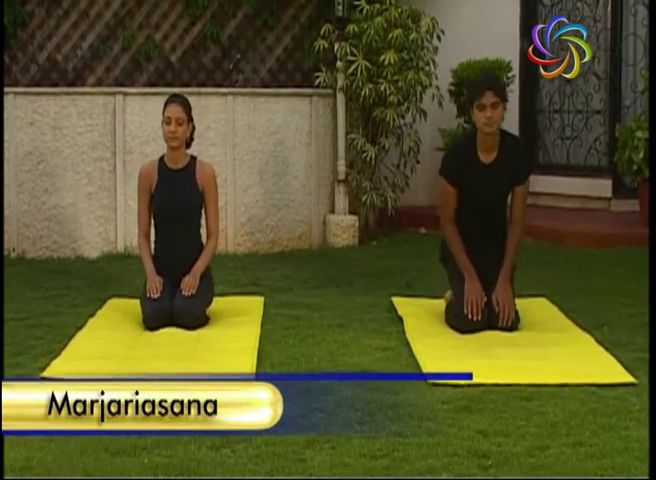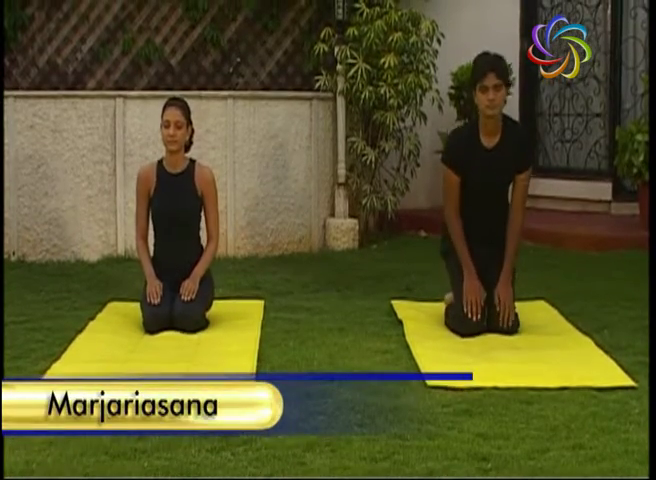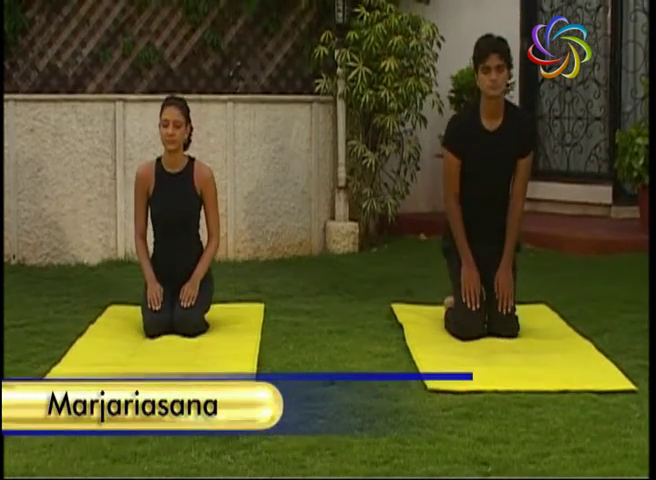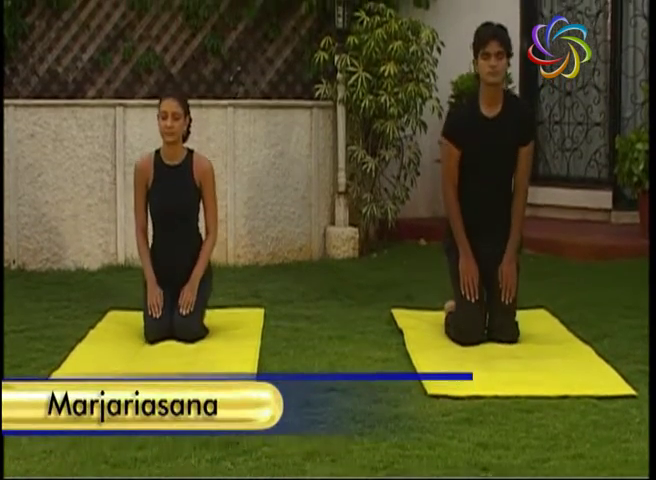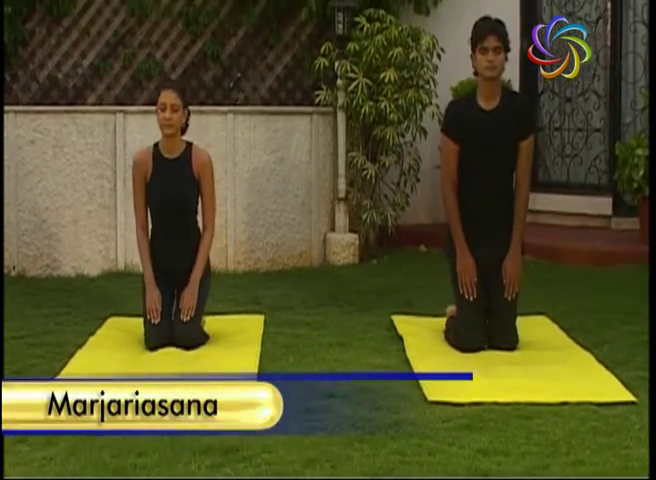
dt=0.2s
person 1, frame 1
left shoulder: (517, 155)
right shoulder: (456, 156)
left elbow: (516, 222)
right elbow: (448, 222)
left wrist: (504, 280)
right wrist: (470, 278)
left hip: (498, 248)
right hip: (461, 249)
left knee: (505, 321)
right knee: (469, 321)
left ankle: (490, 298)
right ankle: (455, 299)
person 1, frame 2
left shoulder: (519, 141)
right shoulder: (458, 142)
left elbow: (517, 213)
right elbow: (451, 212)
left wrist: (506, 277)
right wrist: (469, 275)
left hip: (498, 241)
right hip: (461, 241)
left knee: (505, 322)
right knee: (469, 323)
left ankle: (491, 299)
right ankle: (454, 303)
person 1, frame 3
left shoulder: (521, 126)
right shoulder: (460, 126)
left elbow: (517, 199)
right elbow: (451, 198)
left wrist: (506, 263)
right wrist: (467, 263)
left hip: (500, 235)
right hip: (462, 235)
left knee: (504, 326)
right knee: (469, 327)
left ankle: (490, 305)
right ankle: (454, 307)
person 1, frame 4
left shoulder: (521, 116)
right shoulder: (459, 116)
left elbow: (520, 189)
right elbow: (450, 189)
left wrist: (511, 253)
right wrist: (464, 253)
left hip: (502, 233)
right hip: (465, 232)
left knee: (505, 332)
right knee: (469, 333)
right ankle: (453, 313)
person 1, frame 5
left shoulder: (519, 110)
right shoulder: (457, 112)
left elbow: (523, 183)
right elbow: (449, 186)
left wrist: (516, 248)
right wrist: (461, 249)
left hip: (504, 235)
right hip: (467, 235)
left knee: (505, 339)
right knee: (470, 339)
left ankle: (469, 316)
right ankle: (454, 318)
person 2, frame 1
left shoulder: (204, 172)
right shoulder: (148, 172)
left elbow: (213, 235)
right elbow: (143, 234)
left wrist: (196, 273)
right wrist: (151, 273)
left hip: (194, 269)
right hip: (161, 269)
left knee: (187, 313)
right knee: (154, 316)
left ankle: (195, 301)
right ankle: (165, 299)
person 2, frame 2
left shoulder: (203, 176)
right shoulder: (147, 175)
left elbow: (213, 239)
right elbow: (140, 237)
left wrist: (195, 277)
right wrist: (150, 277)
left hip: (194, 271)
right hip: (160, 272)
left knee: (186, 318)
right knee: (154, 320)
left ankle: (196, 306)
right ankle: (164, 304)
person 2, frame 3
left shoulder: (202, 174)
right shoulder: (145, 174)
left elbow: (214, 238)
right elbow: (139, 236)
left wrist: (195, 280)
right wrist: (151, 280)
left hip: (194, 270)
right hip: (160, 272)
left knee: (187, 324)
right knee: (155, 325)
left ankle: (191, 311)
right ankle: (164, 308)
person 2, frame 4
left shoulder: (201, 166)
right shoulder: (144, 167)
left elbow: (212, 232)
right elbow: (141, 232)
left wrist: (194, 281)
right wrist: (151, 282)
left hip: (194, 265)
right hip: (159, 266)
left knee: (186, 331)
right knee: (156, 332)
left ankle: (191, 316)
right ankle: (164, 314)
person 2, frame 5
left shoulder: (200, 159)
right shoulder: (143, 160)
left elbow: (209, 228)
right elbow: (141, 226)
left wrist: (194, 282)
right wrist: (149, 282)
left hip: (192, 261)
right hip: (158, 262)
left knee: (186, 337)
right knee: (156, 340)
left ankle: (191, 324)
right ankle: (166, 316)
